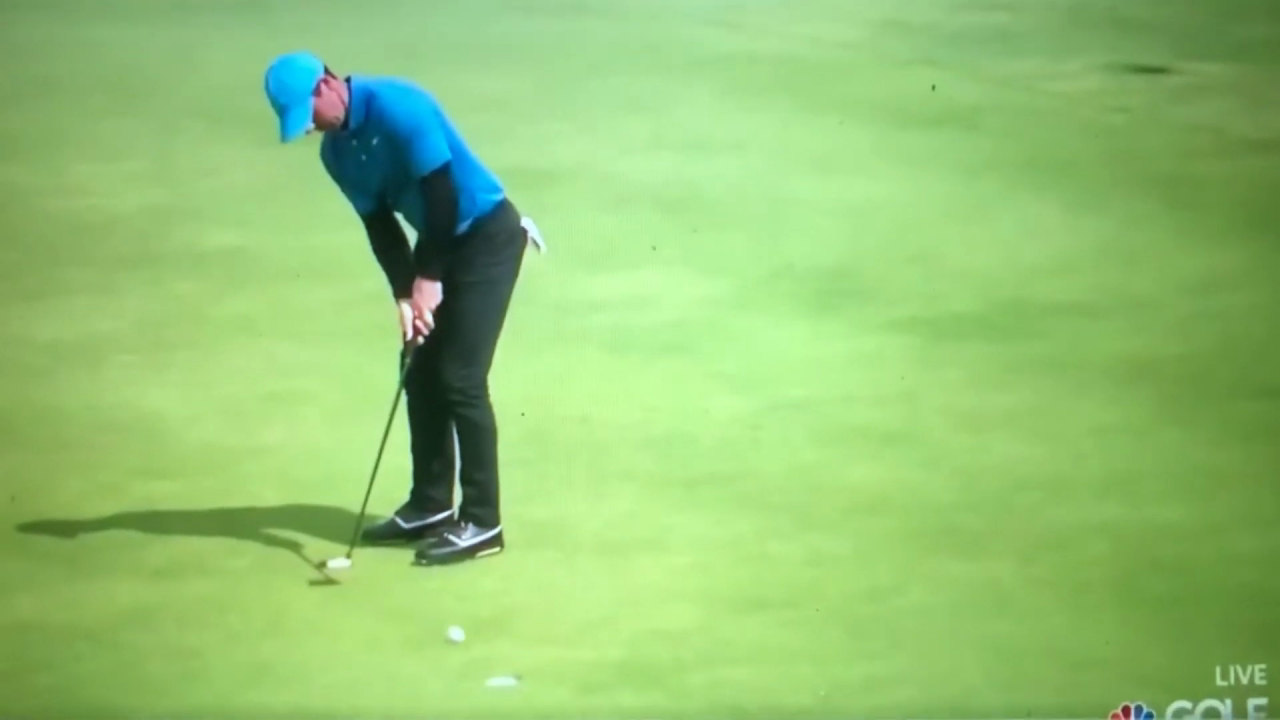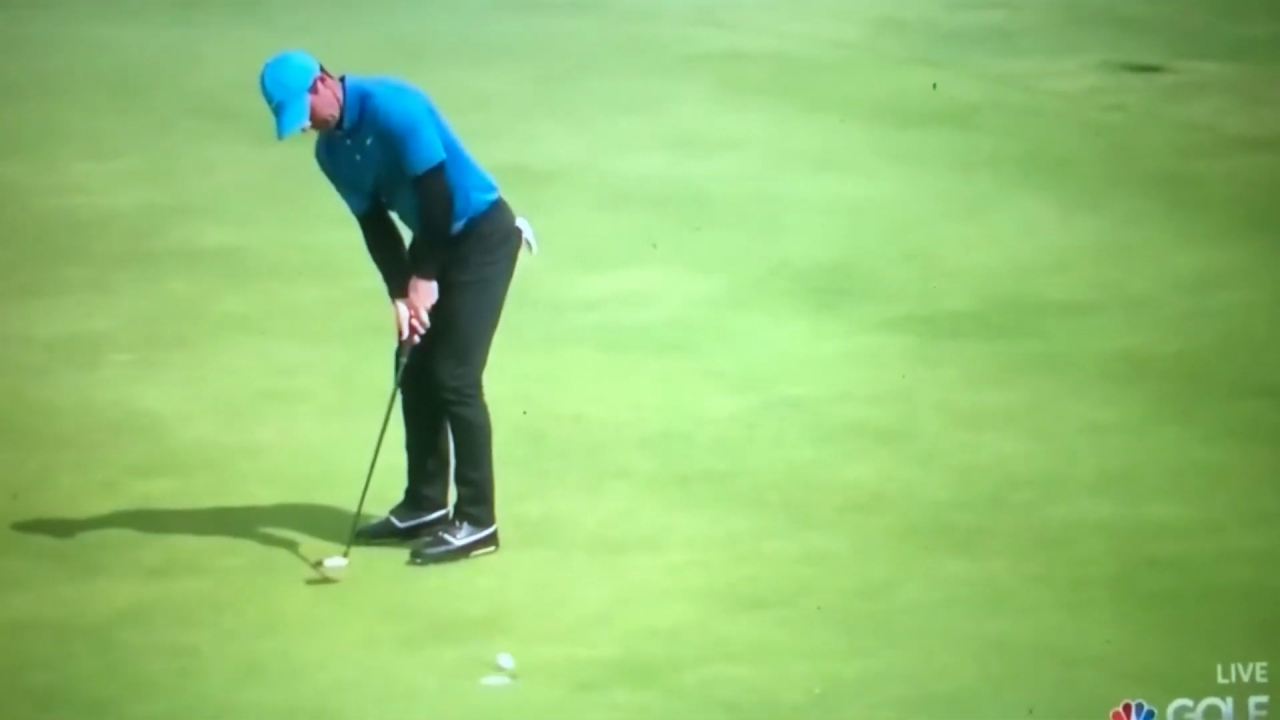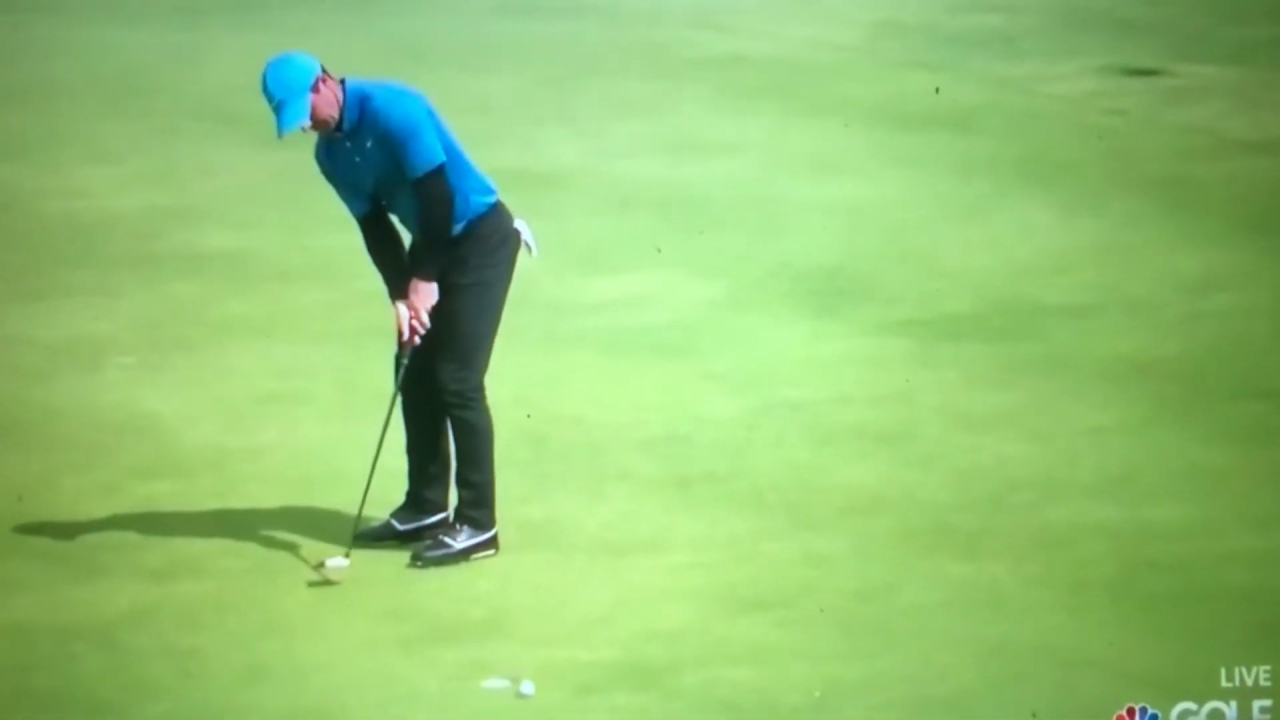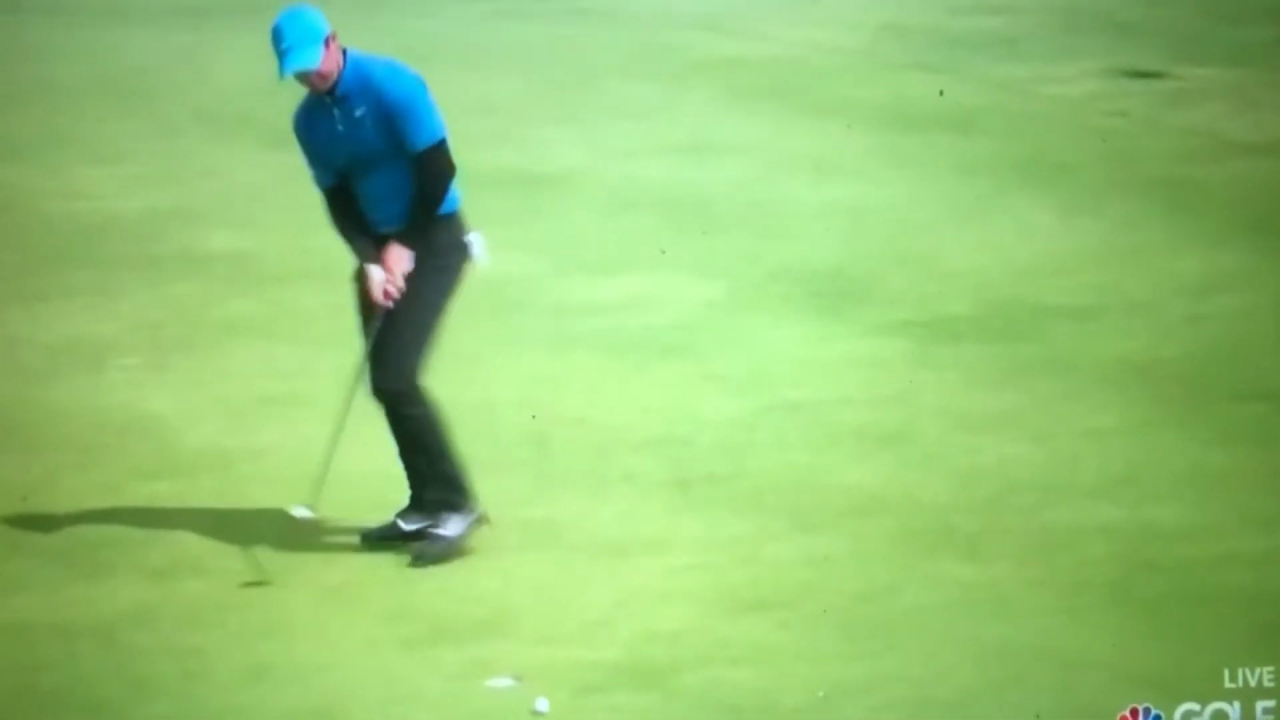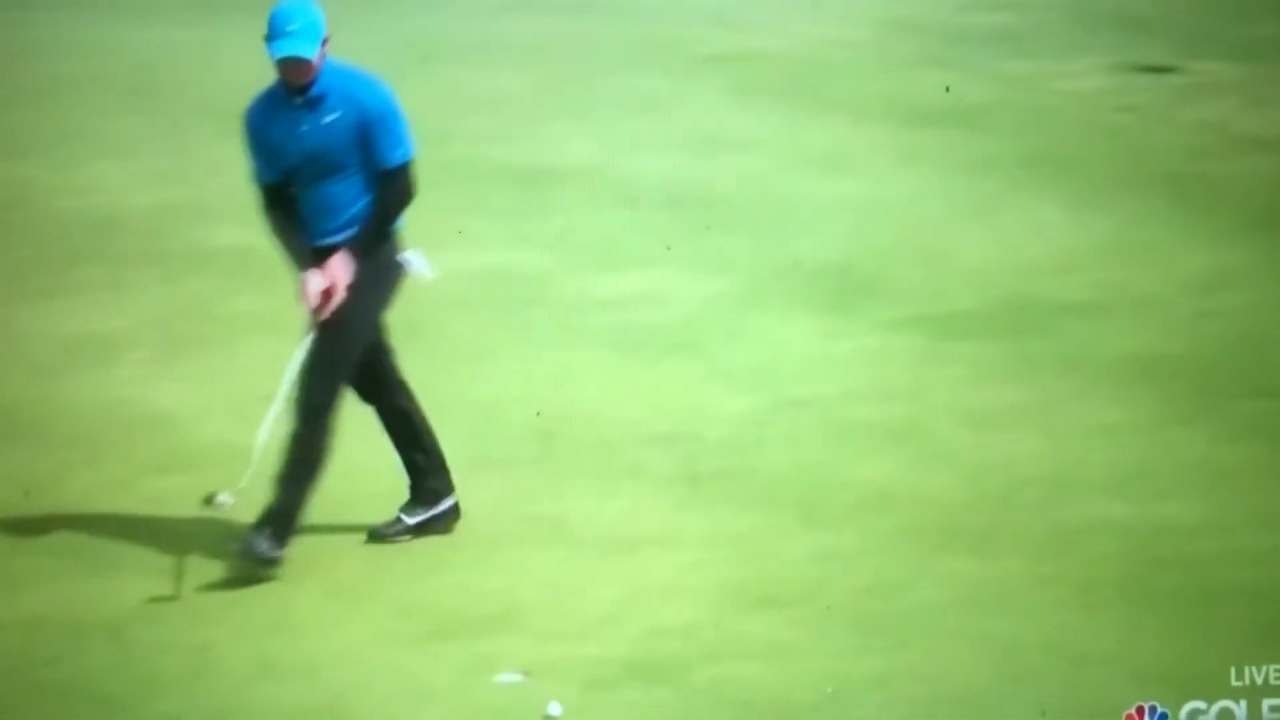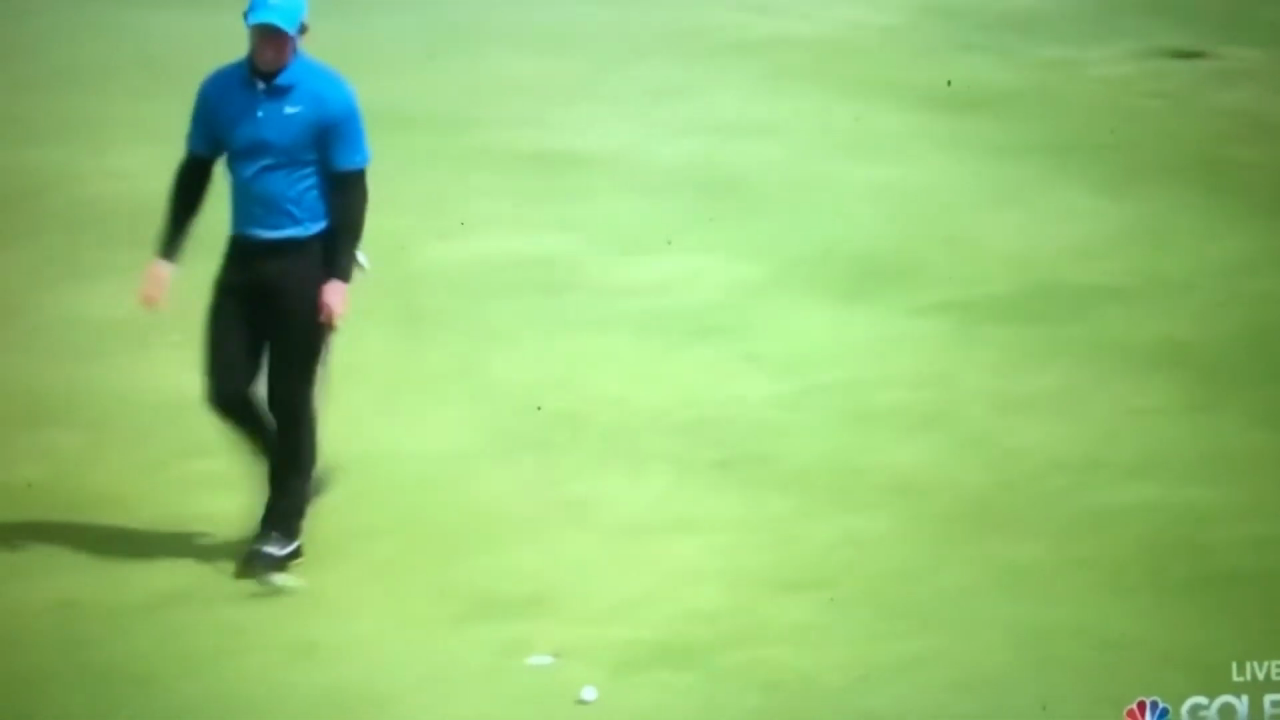
dt=0.4s
person 1, frame 1
left shoulder: (395, 105)
right shoulder: (335, 151)
left elbow: (442, 191)
right elbow: (379, 224)
left wrist: (428, 278)
right wrist: (404, 294)
left hip: (486, 234)
right hip: (439, 240)
left knee: (460, 379)
right knee: (420, 374)
left ankle: (482, 522)
right ankle: (431, 505)
person 1, frame 2
left shoulder: (391, 105)
right shoulder: (330, 150)
left elbow: (437, 191)
right elbow: (374, 223)
left wrist: (424, 277)
right wrist: (400, 293)
left hip: (481, 234)
right hip: (434, 239)
left knee: (454, 377)
right knee: (416, 373)
left ankle: (477, 520)
right ankle: (426, 504)
person 1, frame 3
left shoulder: (391, 109)
right shoulder: (330, 151)
left elbow: (438, 195)
right elbow: (374, 226)
left wrist: (424, 278)
right wrist: (400, 295)
left hip: (480, 237)
right hip: (434, 245)
left knee: (456, 381)
right knee: (416, 376)
left ankle: (477, 523)
right ankle: (426, 506)
person 1, frame 4
left shoulder: (391, 84)
right shoulder: (309, 120)
left elbow: (439, 169)
right elbow: (339, 200)
left wrist: (405, 246)
right wrist: (370, 260)
left hip: (433, 239)
right hip: (384, 246)
left knee: (395, 376)
right knee: (387, 379)
left ankle: (458, 505)
right ankle: (429, 505)
person 1, frame 5
left shoulder: (365, 96)
right shoulder: (262, 115)
left elbow: (399, 187)
right elbow: (276, 201)
left wrist: (350, 257)
right wrist: (306, 268)
left hip: (368, 257)
right hip: (321, 261)
left knee: (317, 388)
right knee: (374, 377)
left ankle: (279, 526)
right ankle: (434, 496)
person 1, frame 6
left shoulder: (331, 96)
right shoulder: (218, 90)
left elbow: (351, 190)
right elbow: (193, 174)
left wrist: (339, 275)
right wrist: (167, 255)
left hip: (307, 257)
right hip: (244, 257)
left knee: (290, 395)
right knee: (227, 391)
left ankle: (284, 530)
right ankle: (295, 477)
